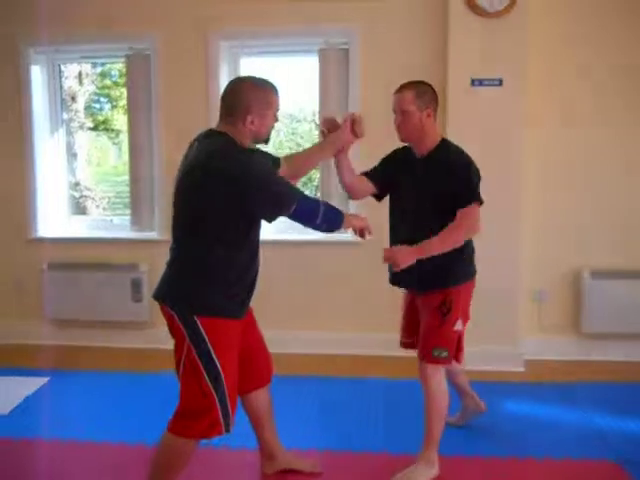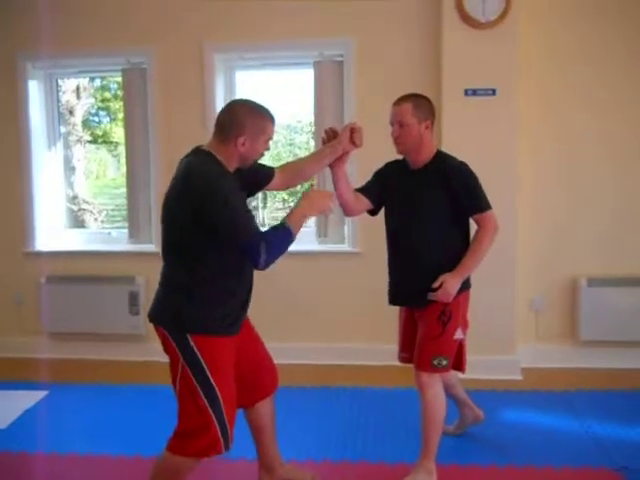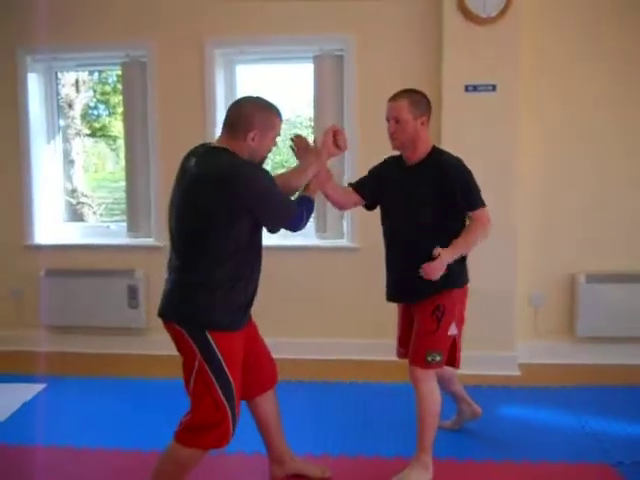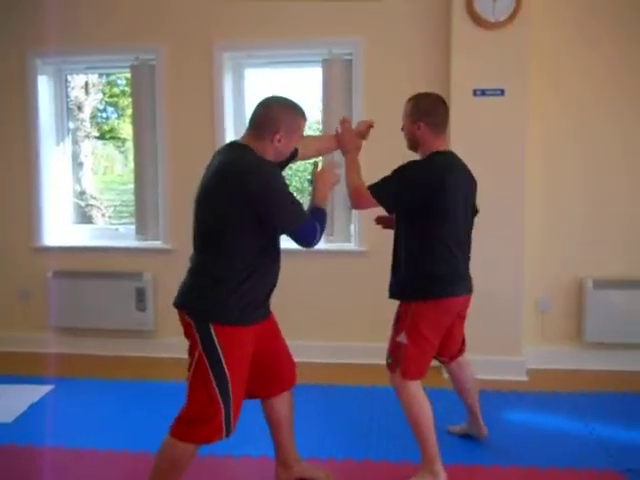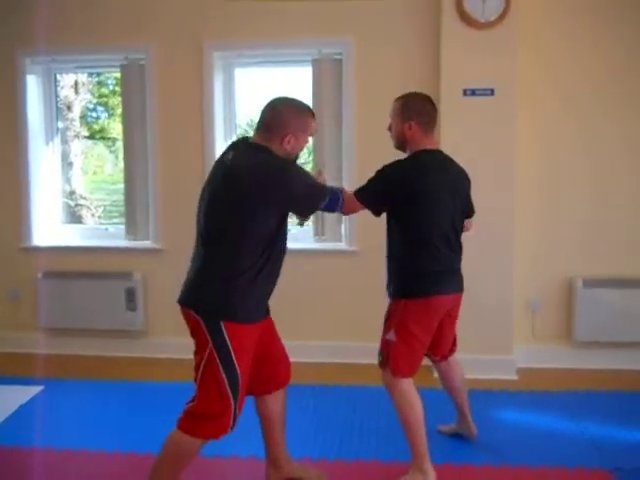
dt=1s
person 1, frame 1
left shoulder: (455, 162)
right shoulder: (399, 160)
left elbow: (469, 224)
right elbow: (357, 189)
left wrist: (415, 251)
right wrist: (341, 153)
left hip: (448, 280)
right hip: (419, 280)
left knee: (431, 364)
right knee: (436, 352)
right ankle: (471, 401)
person 1, frame 2
left shoulder: (454, 172)
right shoulder: (390, 174)
left elbow: (489, 225)
right elbow: (352, 207)
left wrist: (458, 275)
right wrist: (337, 167)
left hip: (444, 292)
right hip: (408, 291)
left knee: (427, 375)
right knee: (431, 365)
right ankle: (469, 410)
person 1, frame 3
left shoulder: (450, 168)
right shoulder: (388, 170)
left elbow: (481, 223)
right elbow: (344, 200)
left wrist: (448, 257)
right wrist: (316, 169)
left hip: (442, 287)
right hip: (406, 287)
left knee: (422, 370)
right knee: (425, 360)
right ankle: (466, 405)
person 1, frame 4
left shoulder: (419, 173)
right shoulder: (461, 171)
left elbow: (359, 199)
left wrist: (351, 153)
right wrist: (401, 223)
left hip: (428, 293)
right hip: (457, 287)
left knee: (404, 376)
right knee: (453, 356)
right ankle: (476, 423)
person 1, frame 5
left shoulder: (399, 174)
right shoulder: (456, 172)
left elbow: (346, 205)
left hip: (418, 291)
right hip: (450, 284)
left knee: (396, 373)
right knee: (443, 355)
right ankle: (466, 422)
person 2, frame 1
left shoulder: (217, 147)
right shoulder: (235, 165)
left elbow: (281, 173)
right elbow: (305, 210)
left wrist: (336, 143)
right wrist: (350, 219)
left hip: (222, 296)
right hip: (200, 304)
left knee: (256, 372)
right knee: (204, 410)
person 2, frame 2
left shoulder: (215, 166)
right shoulder: (209, 183)
left elbow: (281, 177)
right elbow: (261, 253)
left wrist: (335, 149)
right wrist: (305, 208)
left hip: (221, 314)
right hip: (194, 323)
left knee: (260, 382)
right knee: (205, 427)
person 2, frame 3
left shoulder: (202, 158)
right shoulder: (240, 176)
left elbow: (273, 192)
right elbow: (293, 218)
left wrist: (315, 159)
right wrist: (314, 185)
left hip: (215, 306)
right hip: (204, 315)
left knee: (261, 377)
right knee: (213, 419)
person 2, frame 4
left shoulder: (240, 156)
right shoulder: (256, 174)
left elbow: (303, 149)
right elbow: (308, 234)
right wrist: (321, 191)
left hip: (246, 304)
right hip: (218, 312)
left knee: (279, 377)
right knee: (208, 415)
person 2, frame 5
left shoulder: (241, 152)
right shoulder: (274, 172)
right elbow: (331, 200)
left wrist: (305, 189)
right wrist: (320, 190)
left hip: (239, 301)
right hip: (221, 307)
left knee: (273, 374)
right knee: (214, 409)
